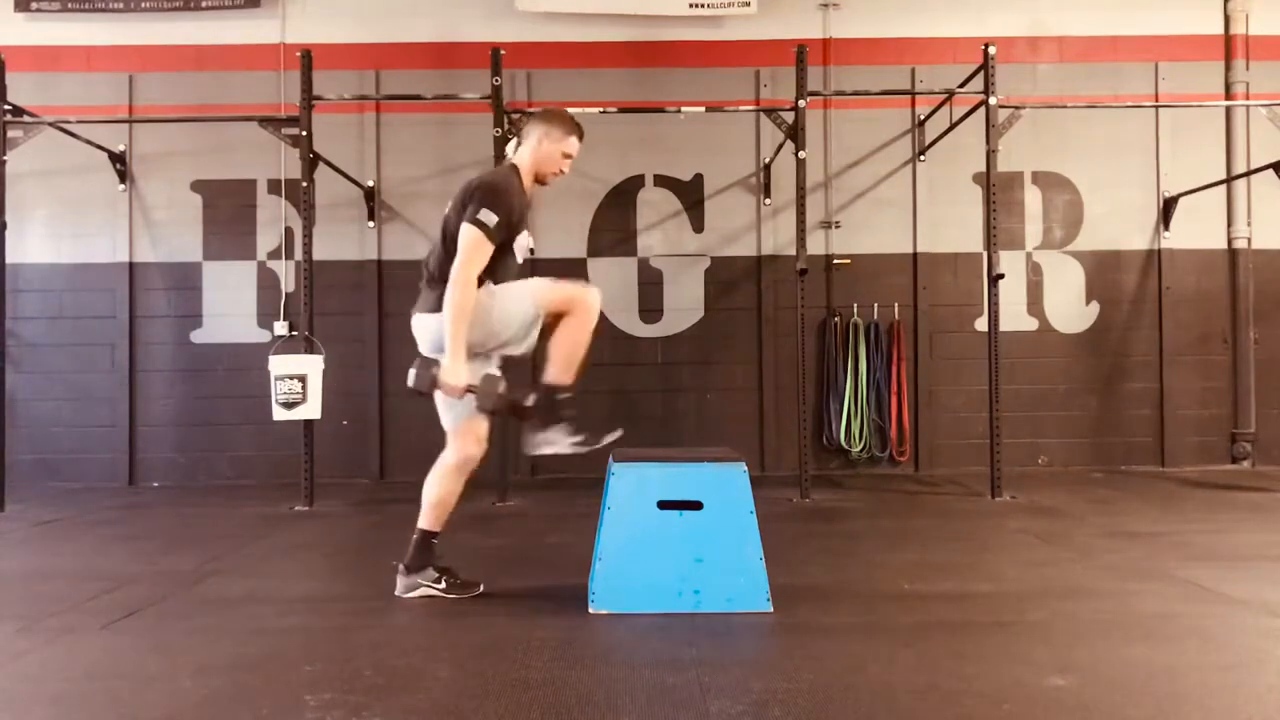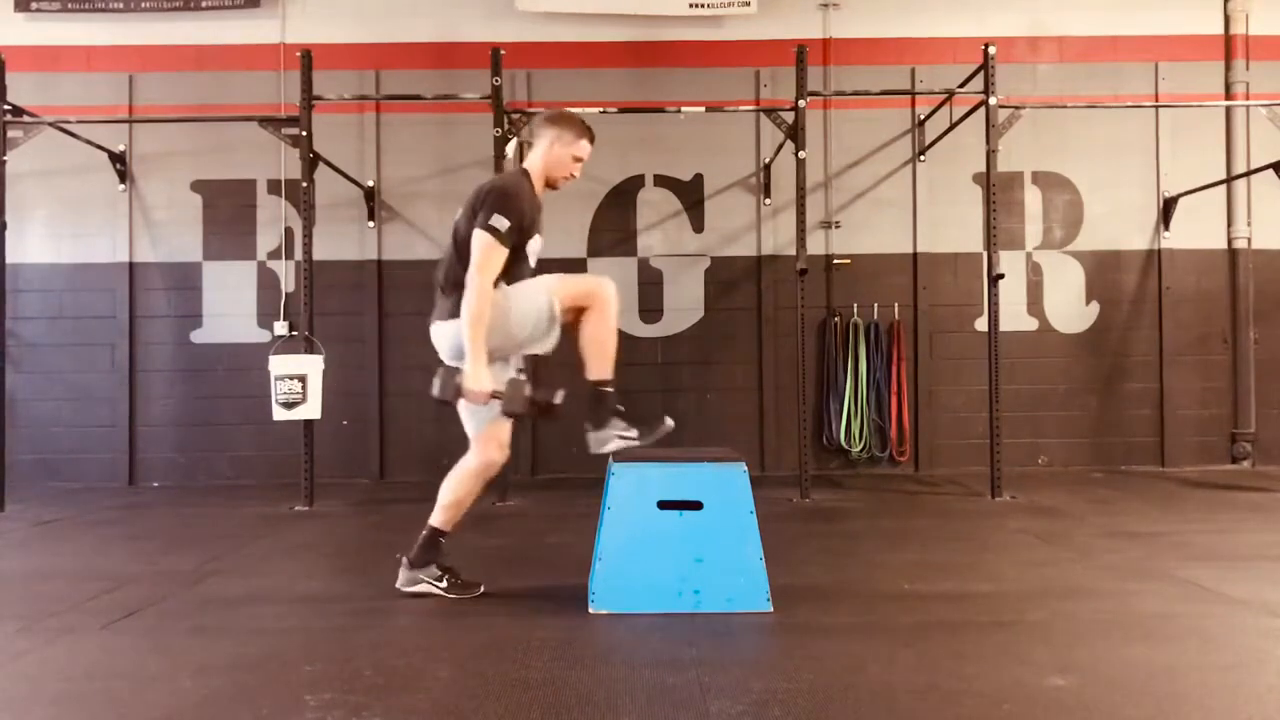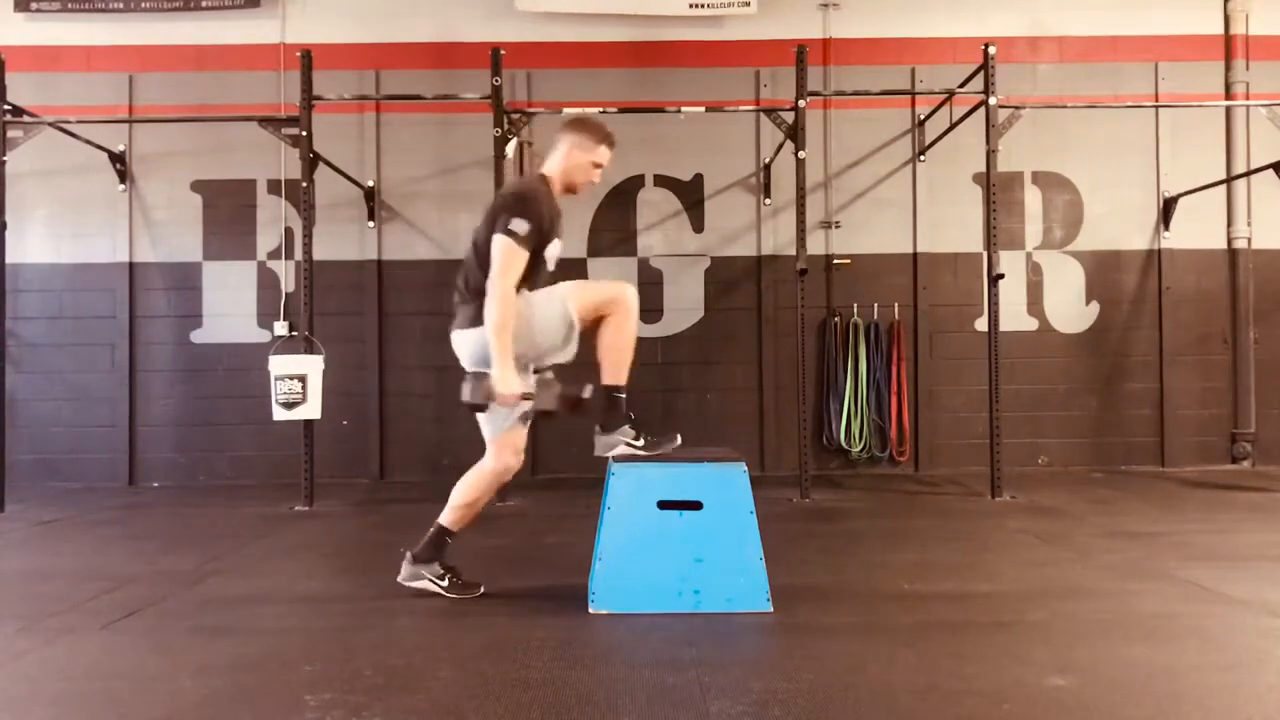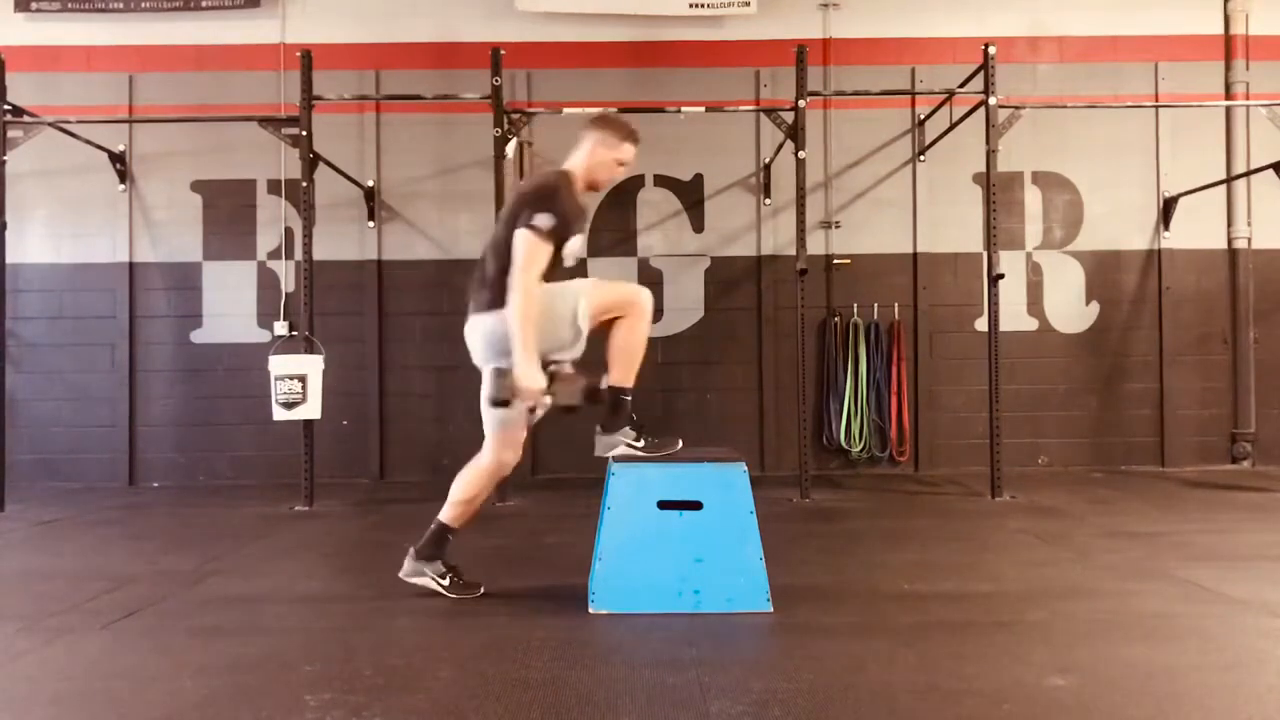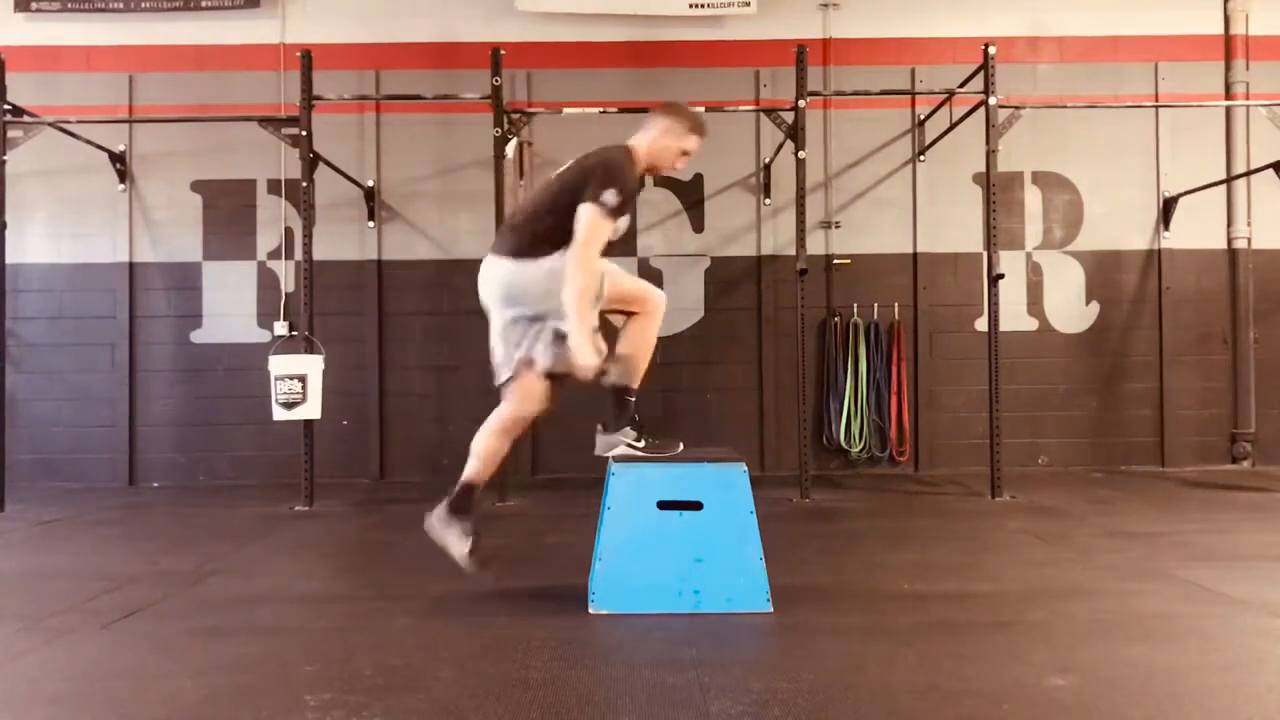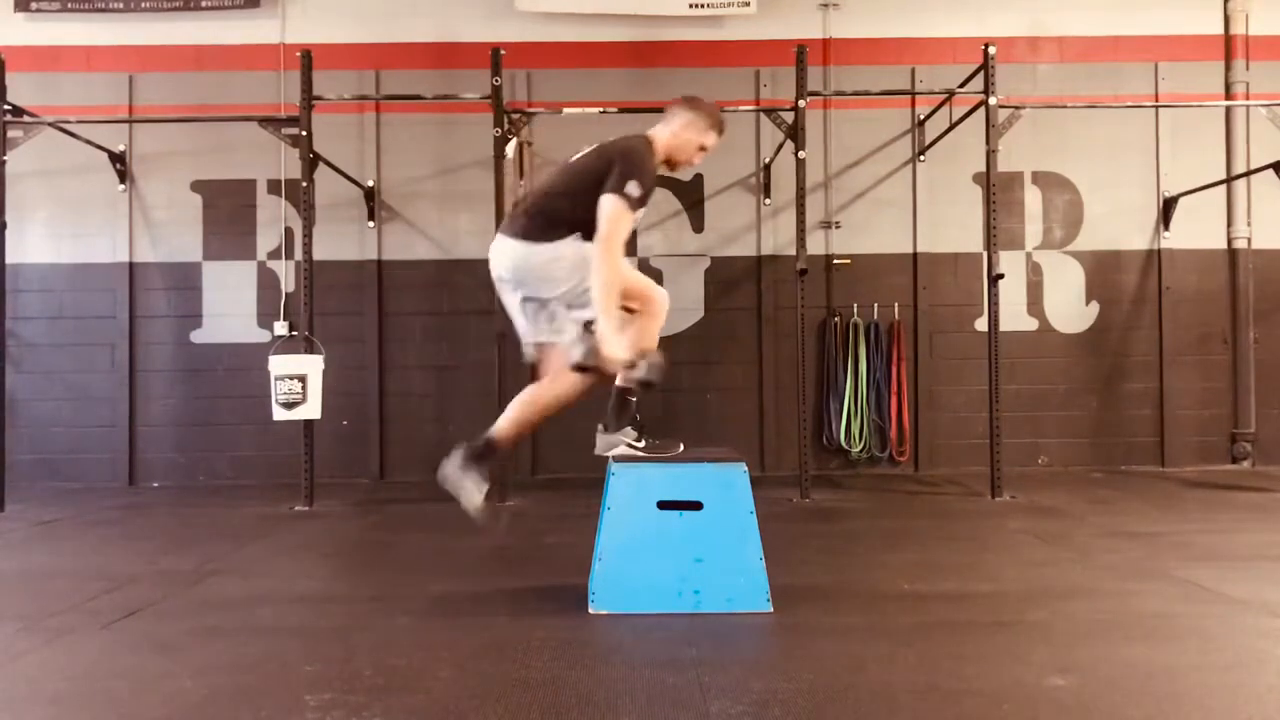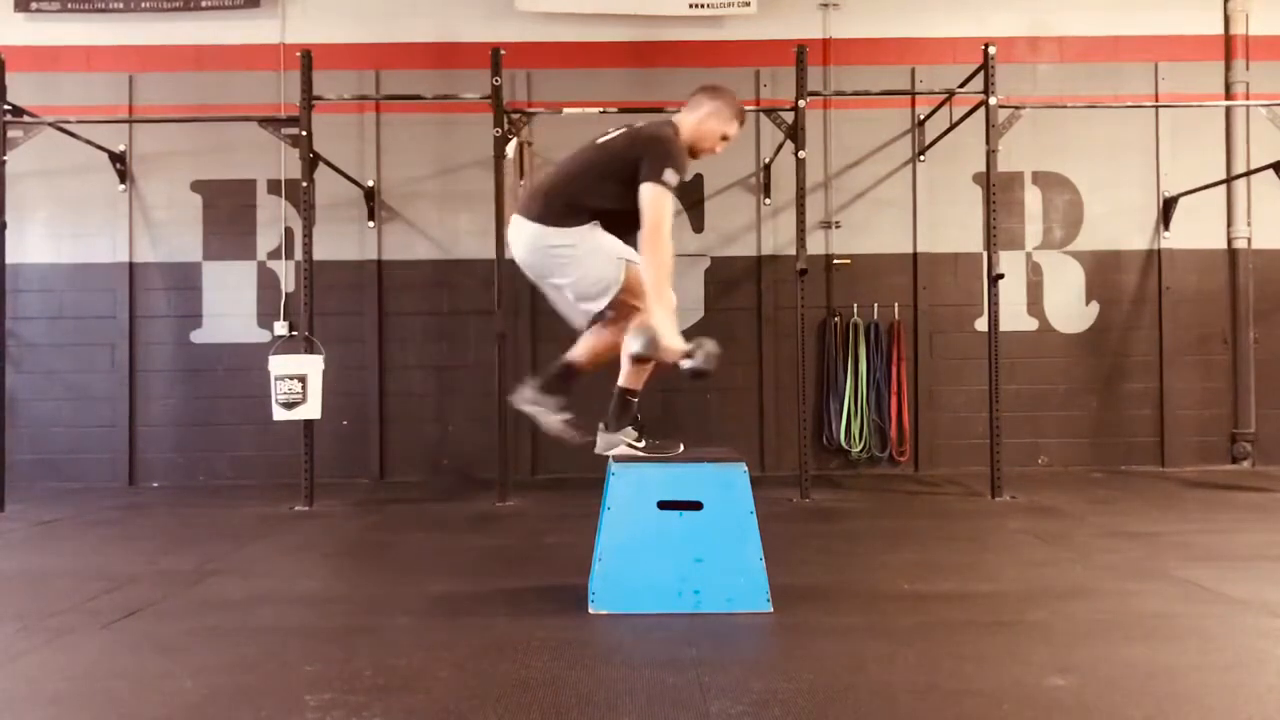
dt=0.1s
person 1, frame 1
left shoulder: (512, 194)
right shoulder: (498, 192)
right elbow: (463, 275)
left wrist: (463, 352)
right wrist: (454, 357)
left hip: (463, 321)
right hip: (451, 318)
left knee: (467, 446)
right knee: (581, 299)
left ankle: (419, 566)
right ankle: (547, 422)
person 1, frame 2
left shoulder: (521, 197)
right shoulder: (509, 196)
right elbow: (478, 282)
left wrist: (483, 359)
right wrist: (476, 364)
left hip: (477, 326)
right hip: (470, 324)
left knee: (489, 452)
right knee: (598, 291)
left ankle: (421, 563)
right ankle: (603, 422)
person 1, frame 3
left shoulder: (543, 205)
right shoulder: (528, 201)
right elbow: (500, 287)
left wrist: (512, 364)
right wrist: (505, 368)
left hip: (493, 333)
right hip: (492, 331)
left knee: (504, 459)
right knee: (619, 297)
left ankle: (425, 559)
right ankle: (615, 426)
person 1, frame 4
left shoulder: (566, 201)
right shoulder: (552, 197)
right elbow: (524, 281)
left wrist: (536, 358)
right wrist: (529, 363)
left hip: (505, 323)
right hip: (506, 320)
left knee: (502, 453)
right knee: (635, 300)
left ankle: (428, 556)
right ankle: (617, 427)
person 1, frame 5
left shoulder: (609, 167)
right shoulder: (617, 172)
left elbow: (584, 255)
right elbow: (583, 255)
left wrist: (584, 330)
right wrist: (580, 339)
left hip: (506, 274)
right hip: (525, 270)
left knee: (524, 403)
right knee: (647, 302)
left ankle: (454, 511)
right ankle: (621, 428)
person 1, frame 6
left shoulder: (626, 155)
right shoulder: (636, 162)
left elbow: (605, 246)
right elbow: (608, 246)
left wrist: (608, 319)
right wrist: (610, 330)
left hip: (516, 253)
right hip: (538, 251)
left knee: (572, 375)
right knee: (651, 301)
left ankle: (475, 459)
right ankle: (619, 428)
person 1, frame 7
left shoulder: (647, 139)
right shoulder: (664, 148)
left elbow: (632, 229)
right elbow: (655, 239)
right wrist: (666, 326)
left hip: (533, 229)
right hip: (555, 230)
left knee: (624, 313)
right knee: (654, 305)
left ankle: (547, 388)
right ankle: (619, 427)
